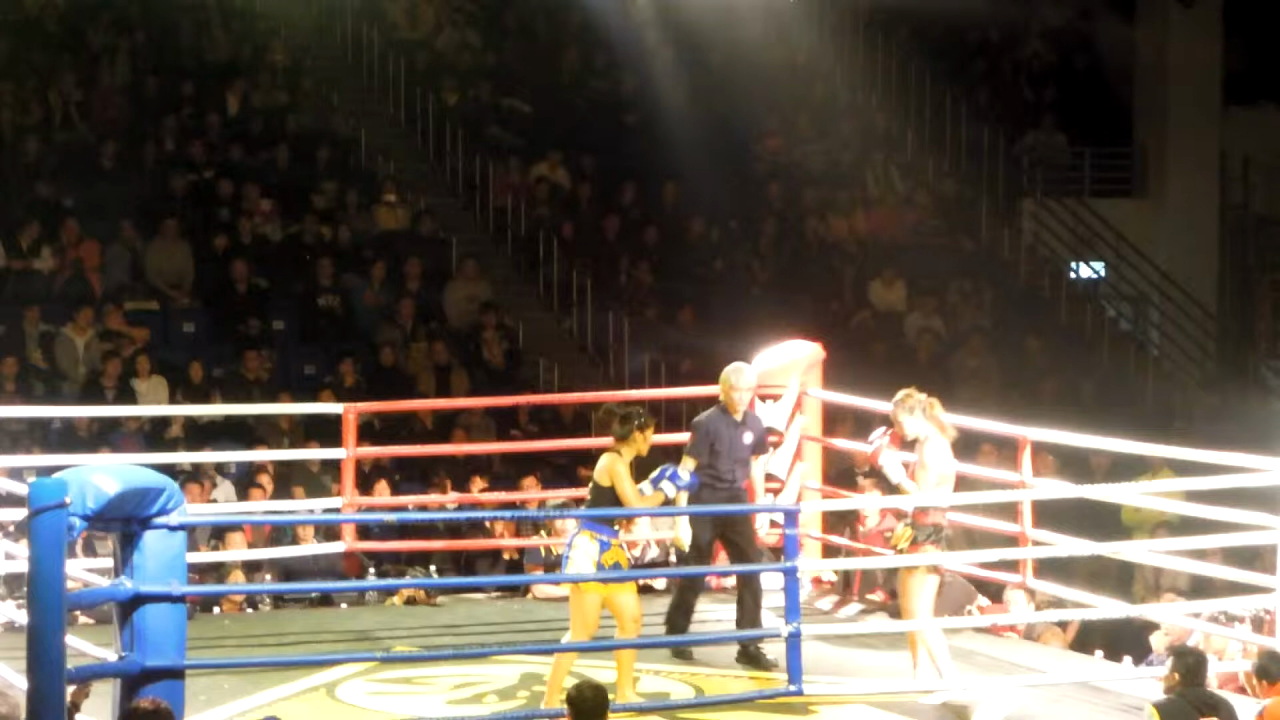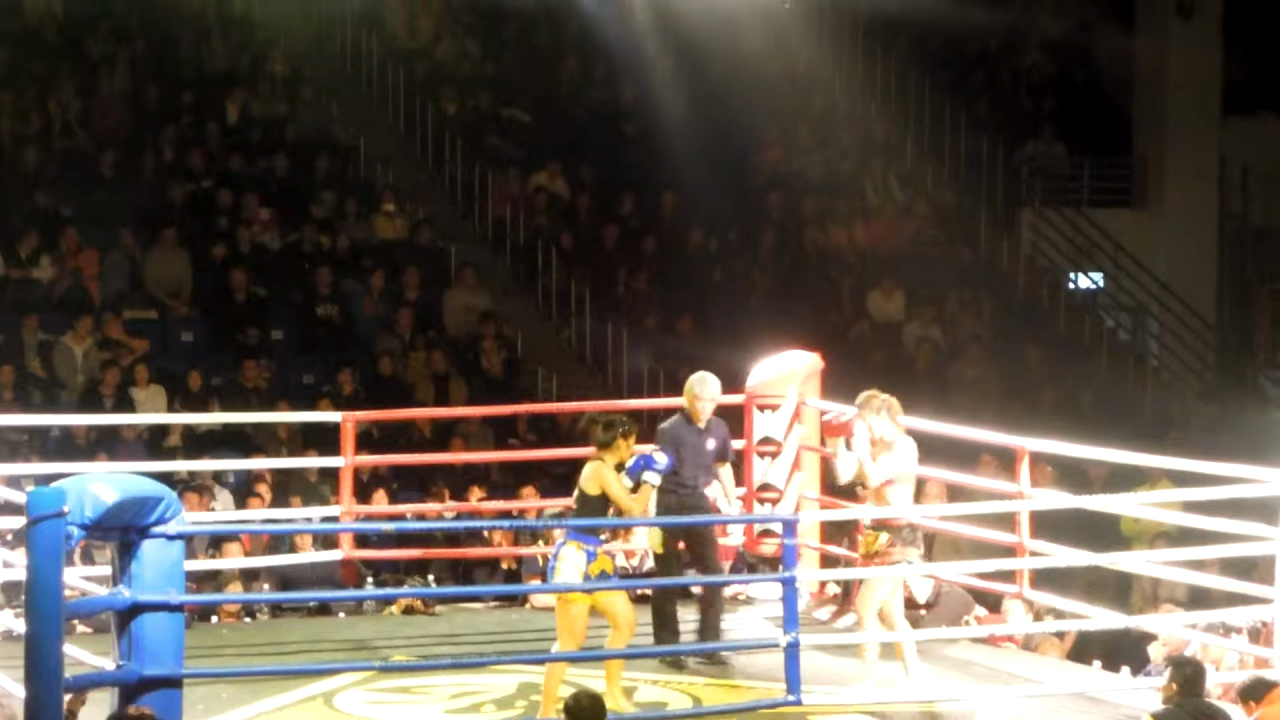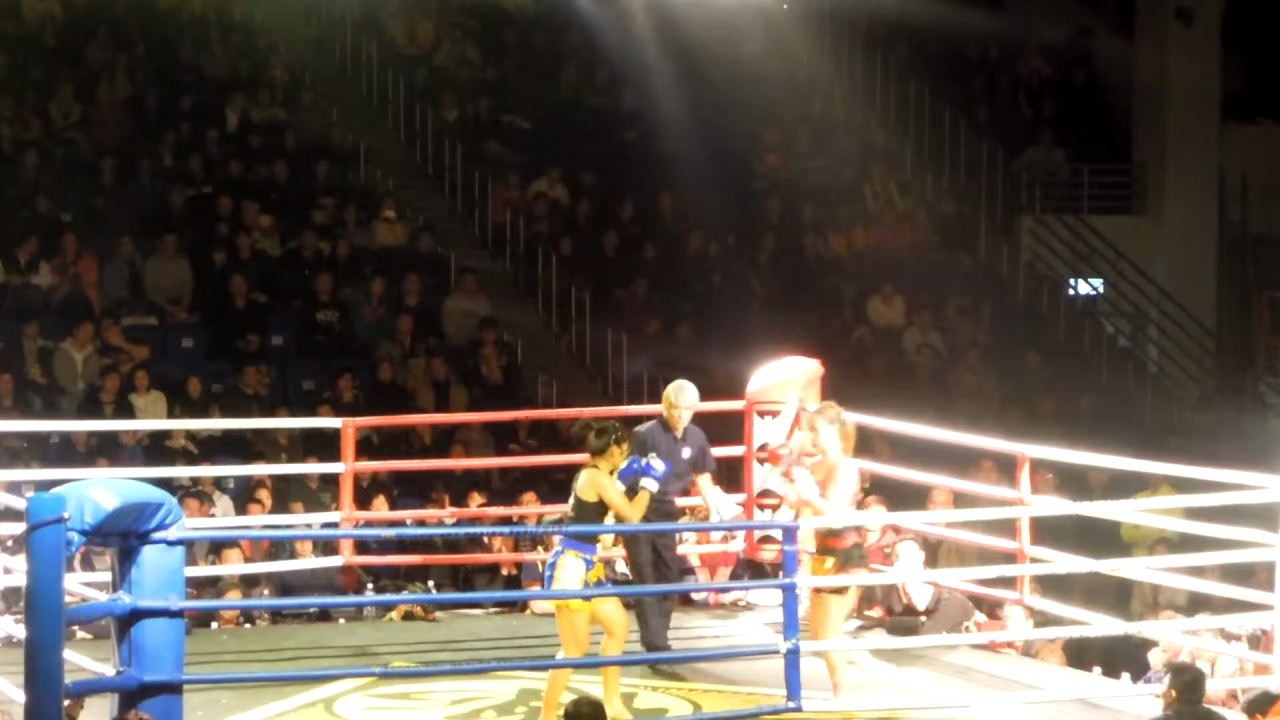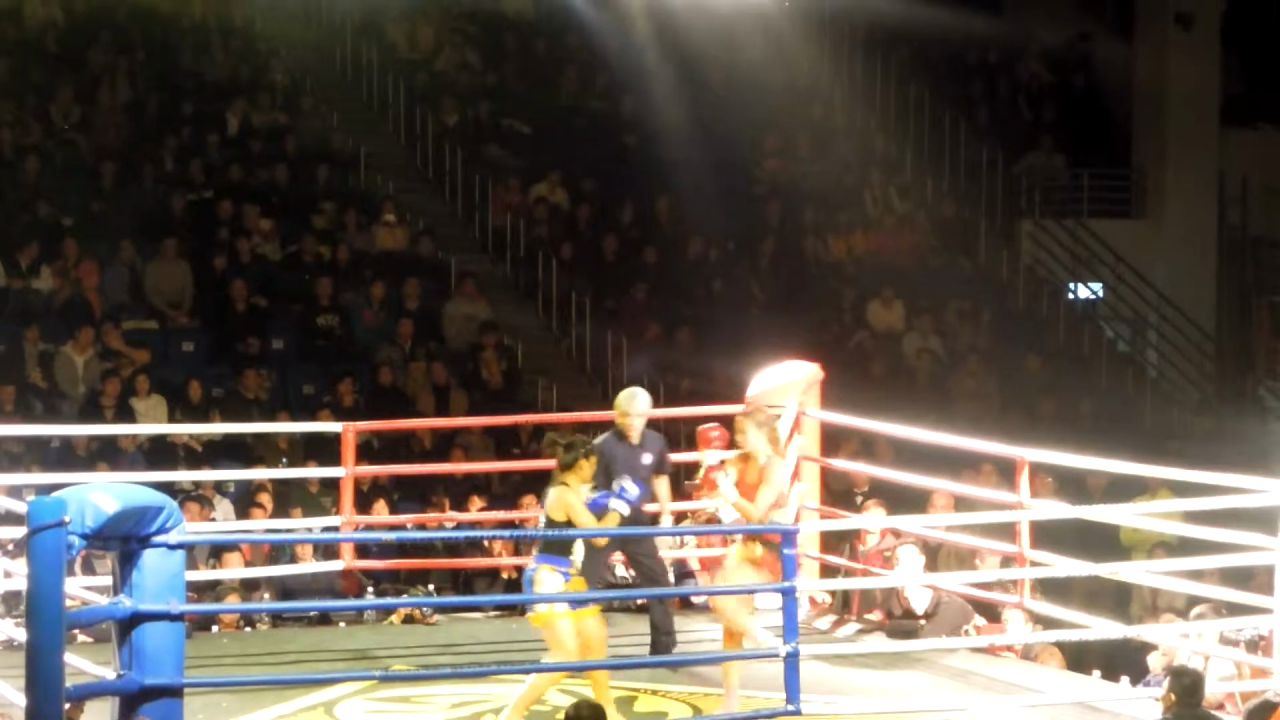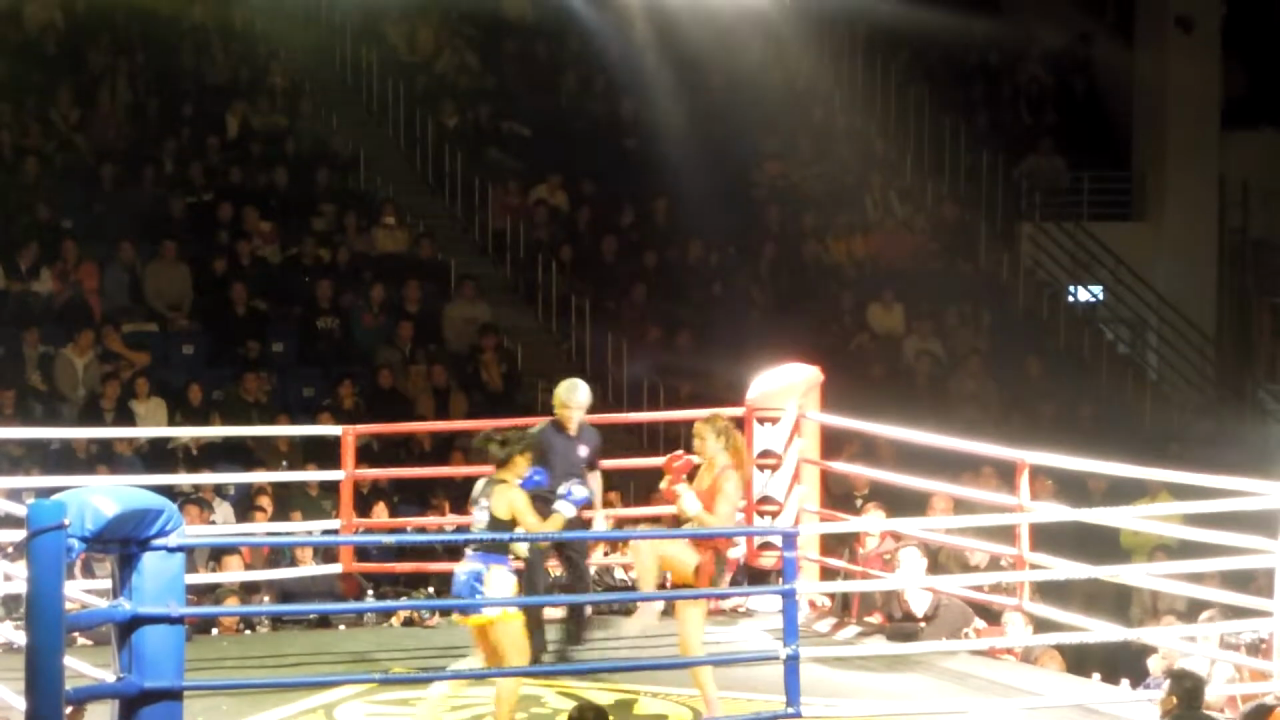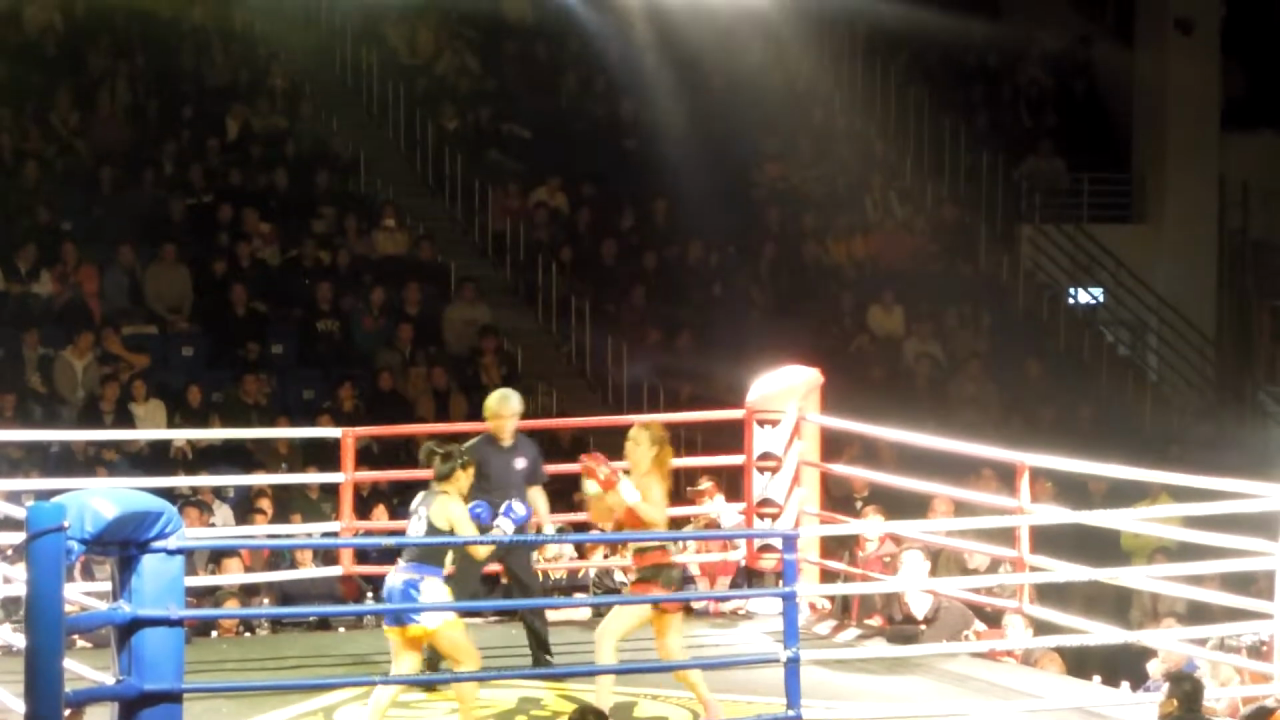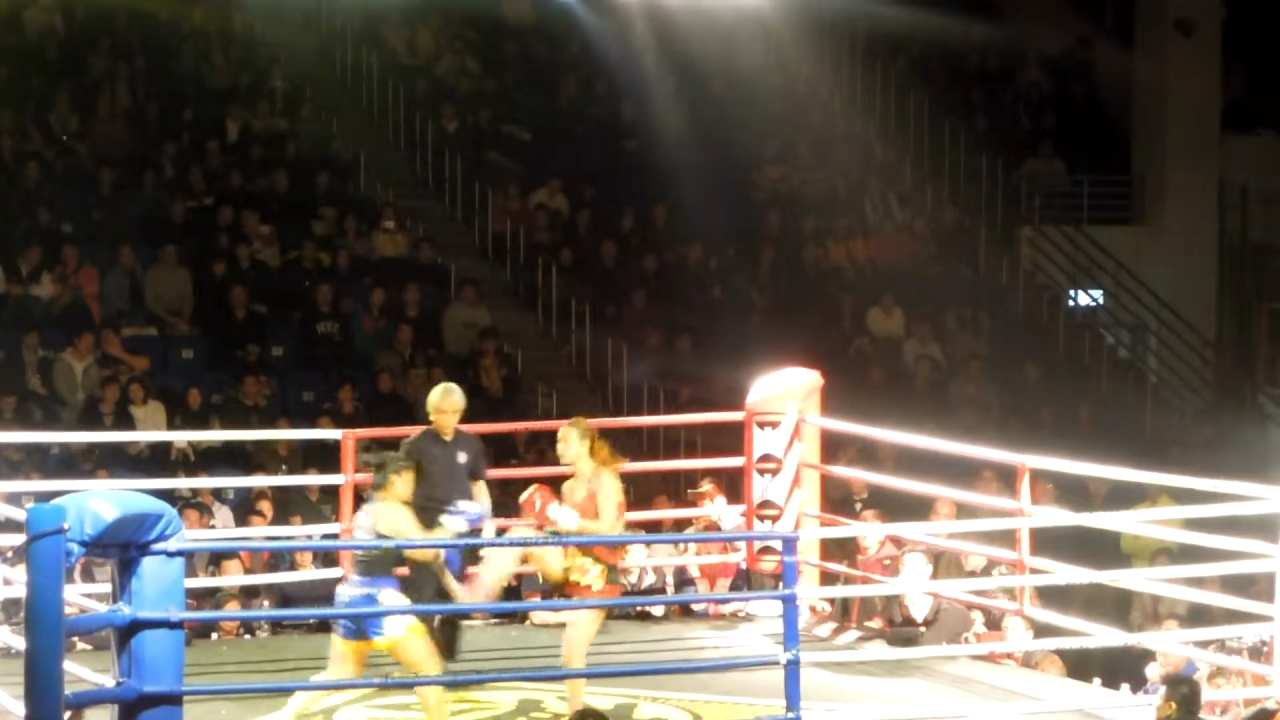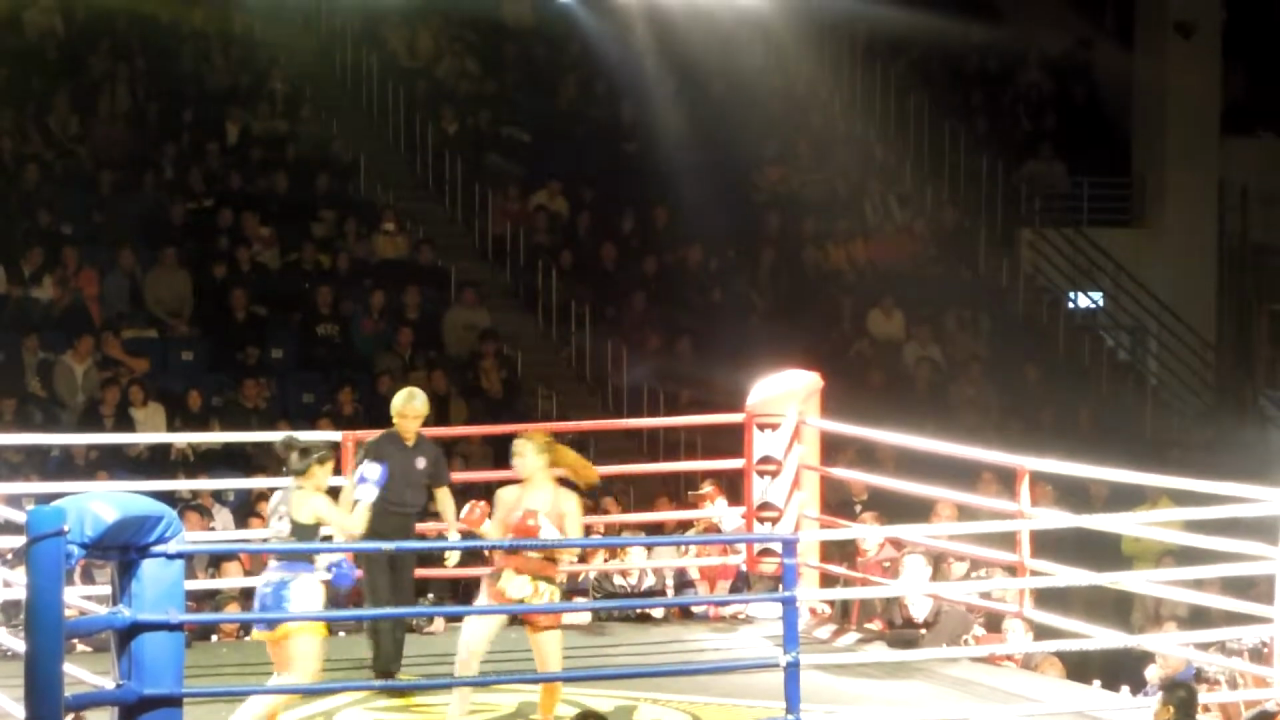
dt=0.3s
person 1, frame 1
left shoulder: (935, 447)
right shoulder: (923, 445)
left elbow: (919, 493)
right elbow: (912, 487)
left wrist: (892, 467)
right wrist: (890, 455)
left hip: (929, 533)
right hip: (917, 531)
left knee: (919, 616)
right knee: (910, 613)
left ankle: (950, 681)
right ankle: (919, 677)
person 1, frame 2
left shoulder: (904, 446)
right shoulder: (874, 445)
left elbow: (873, 479)
right elbow: (844, 476)
left wrist: (861, 448)
right wrist: (837, 443)
left hip: (899, 536)
right hip: (879, 535)
left knee: (865, 607)
right knee: (892, 616)
right ankle: (913, 680)
person 1, frame 3
left shoulder: (844, 468)
right shoulder: (818, 464)
left elbow: (827, 511)
right elbow: (799, 505)
left wrist: (807, 489)
right wrist: (795, 477)
left hip: (844, 554)
right hip: (825, 552)
left knee: (825, 633)
right knee: (821, 631)
left ankle: (841, 698)
person 1, frame 4
left shoulder: (776, 467)
right shoulder: (740, 462)
left elbow: (756, 513)
right elbow: (714, 492)
left wrist: (731, 495)
right wrist: (709, 463)
left hip: (769, 549)
right hip: (747, 547)
left knee: (723, 601)
right knee: (731, 629)
left ankle: (757, 638)
right ankle: (730, 703)
person 1, frame 5
left shoulder: (728, 477)
right shoulder: (705, 470)
left elbow: (719, 523)
left wrist: (695, 509)
right wrist: (678, 491)
left hip: (707, 557)
right hip: (694, 557)
left knee: (644, 541)
right knee: (688, 642)
left ankle: (649, 606)
person 1, frame 6
left shoulder: (649, 482)
right shoulder: (632, 479)
left elbow: (658, 520)
right elbow: (600, 518)
left wrist: (631, 498)
right wrist: (592, 492)
left hip: (656, 576)
right hip: (652, 573)
left knee: (605, 635)
right knee: (671, 655)
person 1, frame 7
left shoulder: (605, 478)
right shoulder: (570, 486)
left elbow: (608, 529)
left wrist: (569, 521)
right wrist: (543, 518)
left hip: (601, 571)
right hip: (572, 559)
left knee: (572, 655)
right knee: (516, 538)
right ankle: (479, 594)
person 1, frame 8
left shoulder: (566, 498)
right shoulder: (507, 494)
left elbow: (573, 550)
right elbow: (496, 535)
left wrist: (549, 536)
right wrist: (482, 526)
left hip: (543, 587)
right hip: (506, 579)
left knee: (551, 674)
right knee: (470, 647)
person 2, frame 1
left shoulder: (754, 423)
right shoulder: (707, 422)
right elbow: (686, 469)
left wrist: (761, 501)
right wrist: (682, 517)
left hip: (735, 500)
right hip: (705, 500)
left knee: (750, 571)
right knee: (695, 573)
left ankle: (749, 647)
right ankle: (676, 635)
person 2, frame 2
left shoulder: (719, 429)
right shoulder: (671, 430)
left elbow: (723, 466)
left wrist: (732, 503)
left hip: (698, 505)
right hip: (670, 505)
left knee: (712, 572)
right knee: (668, 579)
left ankle: (709, 643)
right ankle: (667, 646)
person 2, frame 3
left shoulder: (696, 438)
right shoulder: (645, 435)
left elbow: (701, 477)
left wrist: (715, 512)
left hip: (665, 512)
left knee: (667, 579)
right knee: (645, 581)
left ankle: (661, 648)
right ankle: (655, 651)
person 2, frame 4
left shoulder: (656, 442)
right shoulder: (603, 446)
left elbow: (660, 477)
left wrist: (666, 514)
left hip: (635, 521)
left knee: (658, 582)
right knee: (587, 585)
left ankle: (663, 649)
person 2, frame 5
left shoulder: (591, 436)
right shoulder: (540, 435)
left wrist: (599, 512)
left hip: (571, 515)
right hip: (540, 514)
left knee: (580, 582)
right knee: (537, 585)
left ankle: (570, 646)
right ankle: (534, 655)
person 2, frame 6
left shoulder: (528, 449)
right shoulder: (475, 450)
left elbow: (535, 491)
left wrist: (548, 529)
left knee: (531, 595)
right knee: (458, 595)
left ankle: (542, 657)
right ankle: (432, 665)
person 2, frame 7
left shoulder: (469, 443)
right shoulder: (417, 445)
left elbow: (478, 485)
left wrist: (488, 525)
right hip: (423, 527)
right knee: (424, 598)
left ankle: (445, 660)
person 2, frame 8
left shoulder: (430, 450)
right shoulder: (376, 446)
left elbow: (442, 492)
left wrist: (453, 535)
left hip: (405, 531)
right hip: (375, 529)
left knee: (400, 603)
right knee: (379, 601)
left ankle: (386, 671)
right ankle: (386, 673)
person 3, frame 1
left shoulder: (619, 462)
right shoulder: (614, 461)
right elbow: (636, 507)
left wrist: (653, 485)
right wrist: (669, 487)
left hip: (607, 547)
right hip: (590, 548)
left knee: (631, 618)
right knee: (582, 631)
left ankle: (624, 691)
right ankle: (550, 701)
person 3, frame 2
left shoulder: (600, 468)
right shoulder: (600, 469)
right elbow: (634, 510)
left wrist: (630, 475)
right wrist: (652, 476)
left hip: (592, 556)
right hip: (576, 557)
left knee: (624, 619)
right knee: (570, 641)
left ankle: (613, 694)
person 3, frame 3
left shoulder: (592, 475)
right shoulder: (595, 477)
right elbow: (631, 516)
left wrist: (623, 479)
right wrist: (649, 482)
left hip: (586, 564)
right hip: (572, 565)
left knee: (618, 626)
right knee: (575, 650)
person 3, frame 4
left shoulder: (561, 490)
right shoulder: (566, 495)
right elbow: (599, 537)
left wrist: (595, 506)
right wrist: (621, 504)
left hip: (564, 576)
right hip: (550, 578)
left knee: (596, 640)
right knee: (566, 658)
person 3, frame 5
left shoulder: (483, 485)
right shoulder: (512, 493)
right elbow: (541, 533)
right wrist: (566, 505)
left hip: (469, 573)
right hip: (492, 578)
left knee: (489, 657)
right knee: (516, 660)
person 3, frame 6
left shoulder: (422, 499)
right shoulder: (452, 504)
right elbow: (480, 551)
left wrist: (467, 520)
right wrist: (506, 523)
left hip: (398, 584)
right hip: (424, 589)
left knee: (404, 670)
right knee: (467, 662)
person 3, frame 7
left shoulder: (366, 512)
right shoulder: (394, 511)
right elbow: (425, 548)
left wrist: (439, 556)
right wrist: (455, 523)
left hip: (352, 595)
right hip: (380, 598)
left knee: (337, 674)
right knee: (430, 669)
person 3, frame 8
left shoulder: (279, 498)
right shoulder: (312, 499)
right elbow: (352, 530)
left wrist: (328, 563)
right wrist: (367, 492)
left hip: (271, 586)
right hip: (297, 588)
left knee: (285, 674)
right knee: (301, 677)
